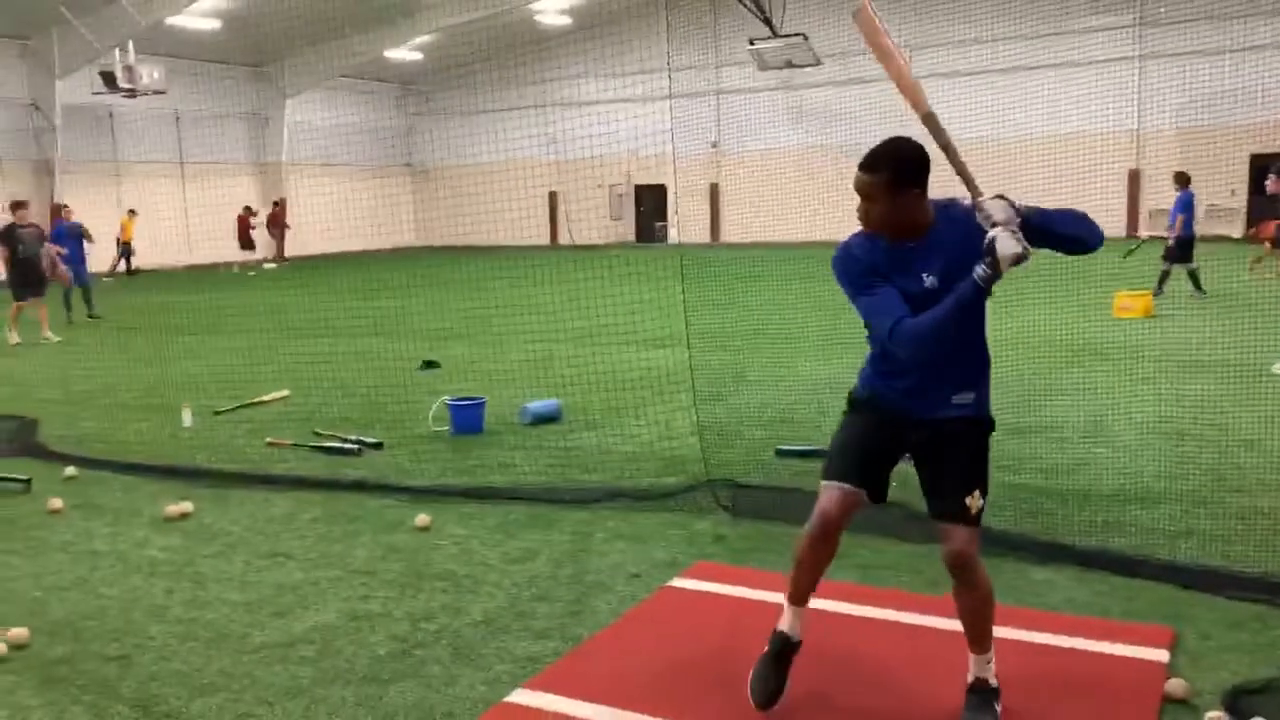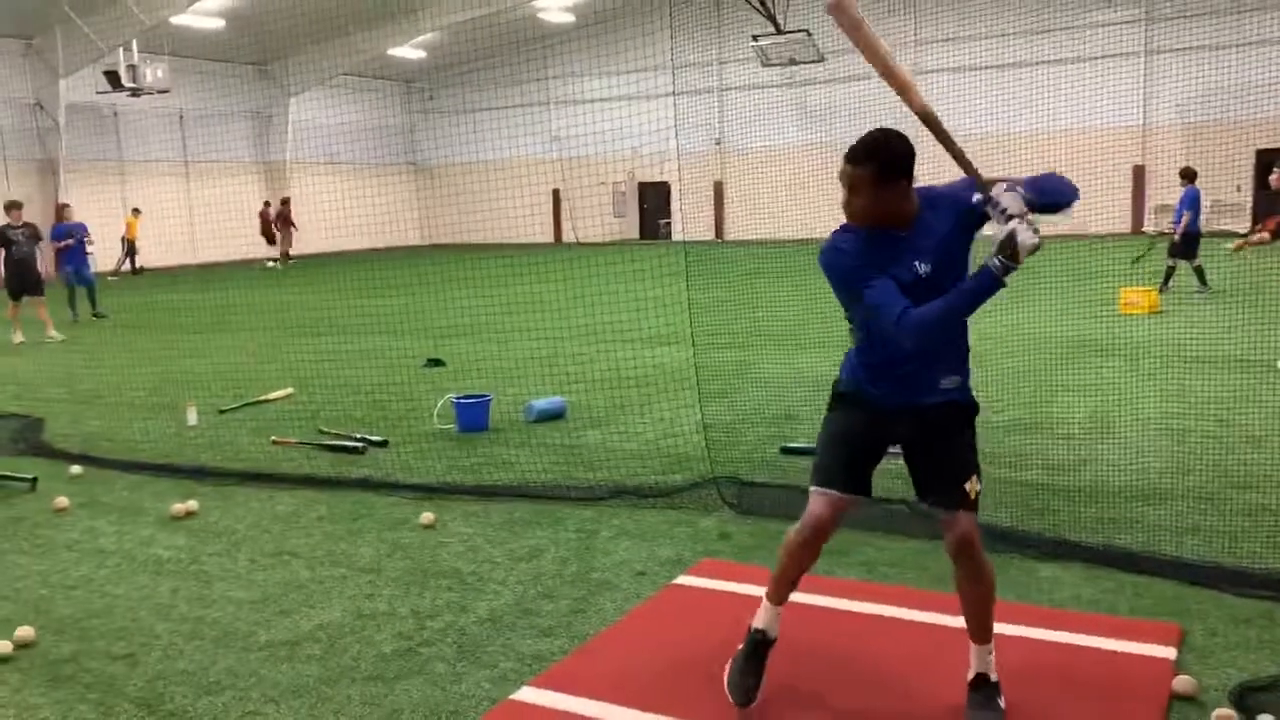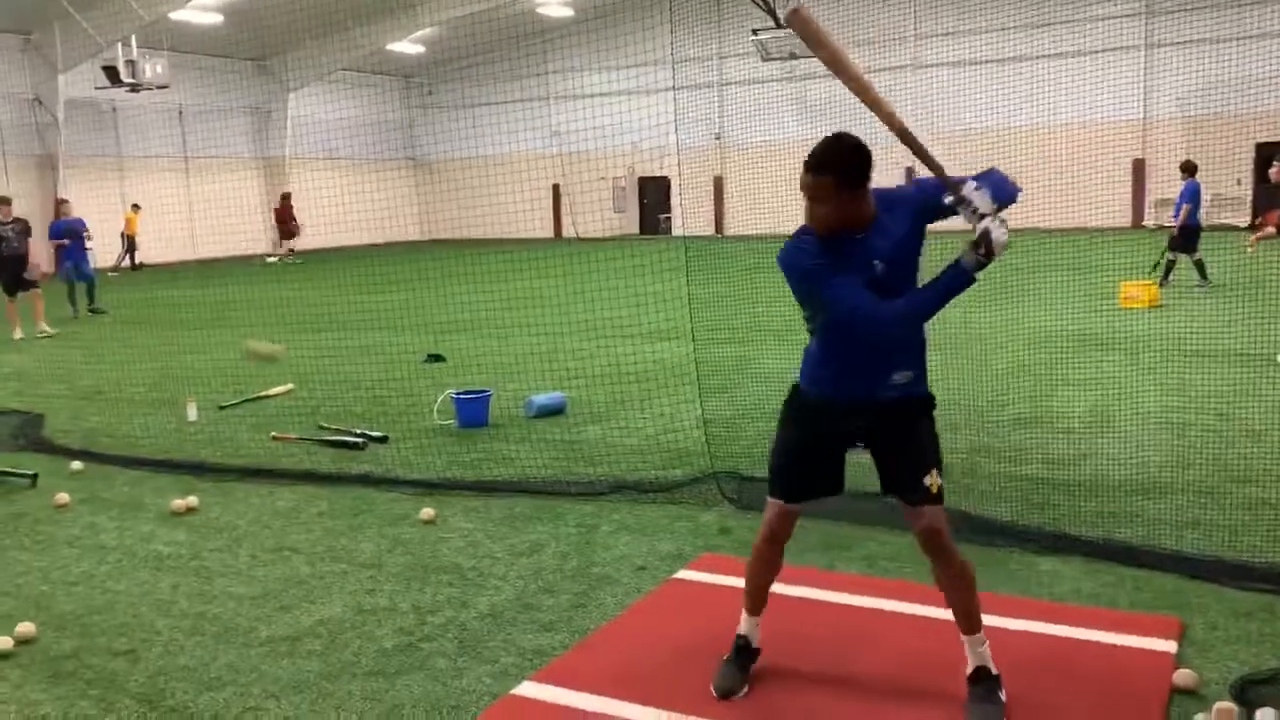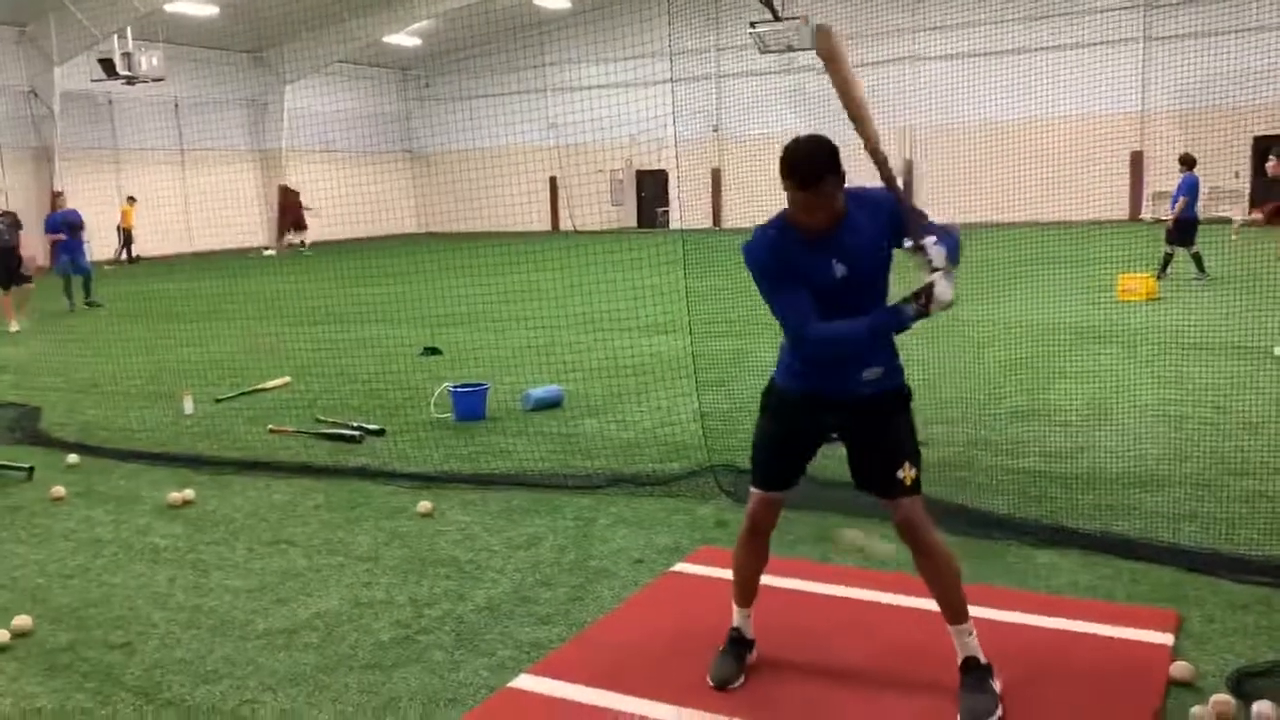
dt=0.2s
person 1, frame 1
left shoulder: (970, 221)
right shoulder: (855, 259)
left elbow: (1088, 236)
right elbow: (909, 342)
left wrist: (1021, 217)
right wrist: (984, 276)
left hip: (956, 415)
right hip: (881, 403)
left knee: (961, 552)
right knee: (828, 515)
right ankle: (787, 635)
person 1, frame 2
left shoulder: (954, 204)
right shoulder: (843, 253)
left elbow: (1063, 191)
right elbow: (911, 331)
left wrist: (1017, 196)
right wrist: (1000, 268)
left hip: (941, 402)
right hip: (864, 397)
left knee: (964, 537)
right knee: (820, 519)
right ankle: (761, 634)
person 1, frame 3
left shoulder: (908, 204)
right shoulder: (800, 255)
left elbow: (1000, 184)
right elbow: (881, 324)
left wrist: (981, 198)
right wrist: (968, 266)
left hip: (898, 397)
right hip: (821, 398)
left knee: (934, 530)
right knee: (776, 524)
left ankle: (983, 670)
right ankle: (746, 641)
person 1, frame 4
left shoulder: (880, 207)
right shoulder: (766, 247)
left elbow: (946, 238)
right elbow: (810, 337)
left wrist: (936, 250)
right wrist: (908, 311)
left hip: (875, 390)
right hip: (798, 391)
left knee: (912, 522)
right knee: (759, 513)
left ankle: (974, 661)
right ankle: (741, 634)
